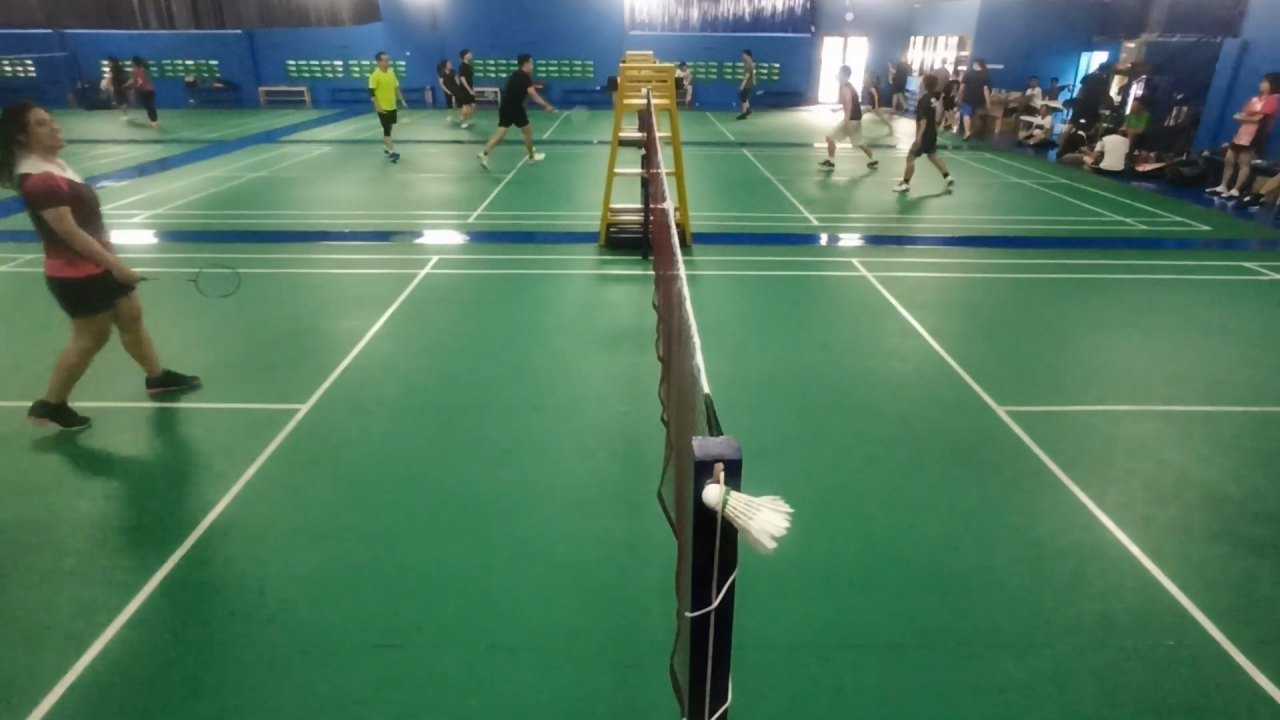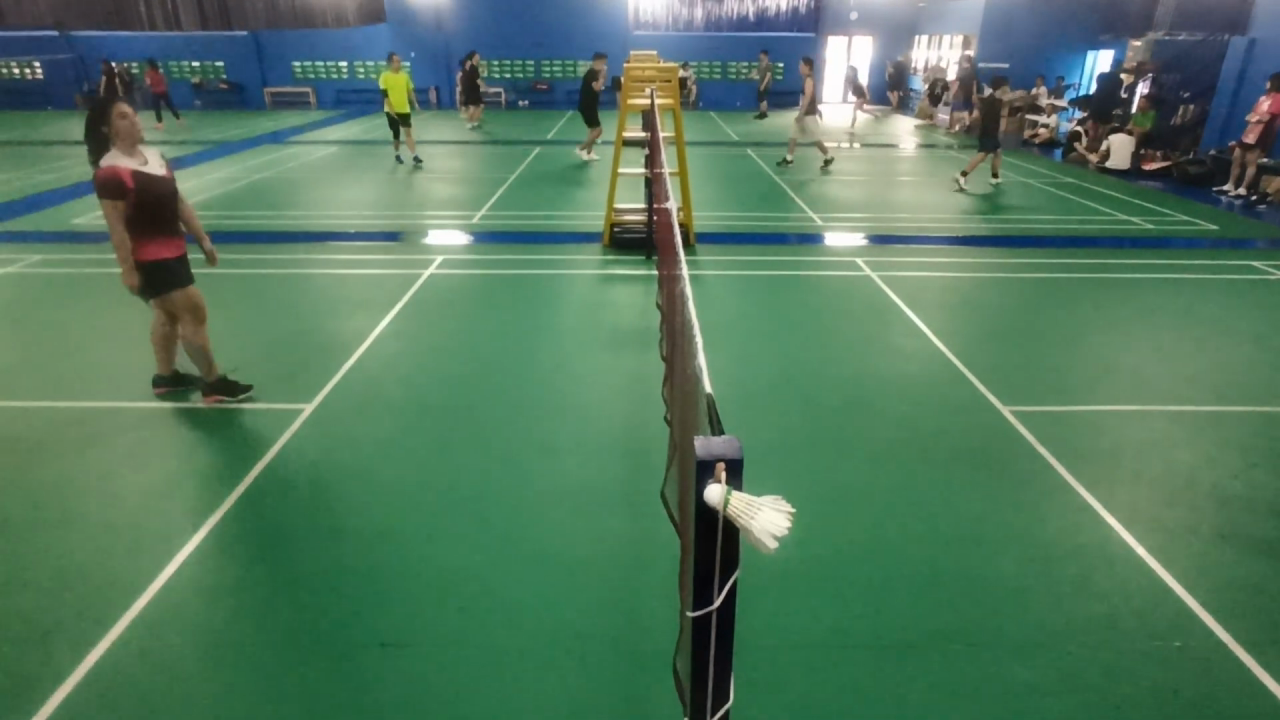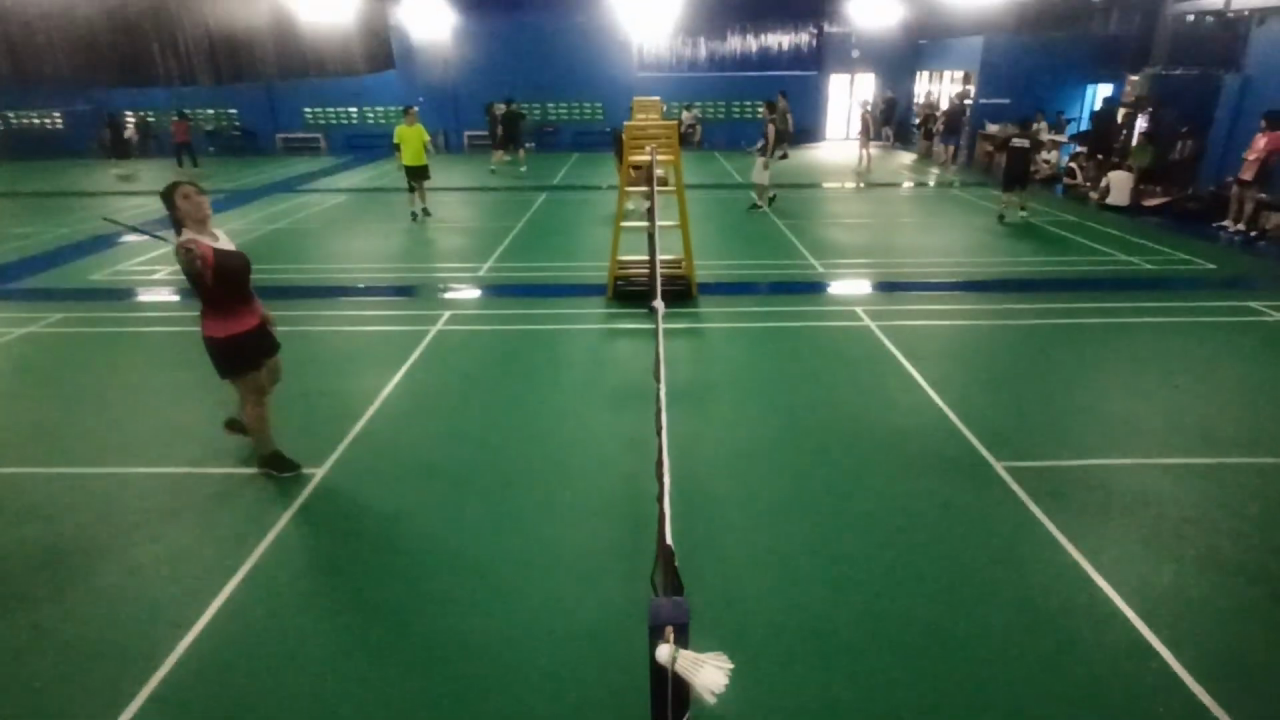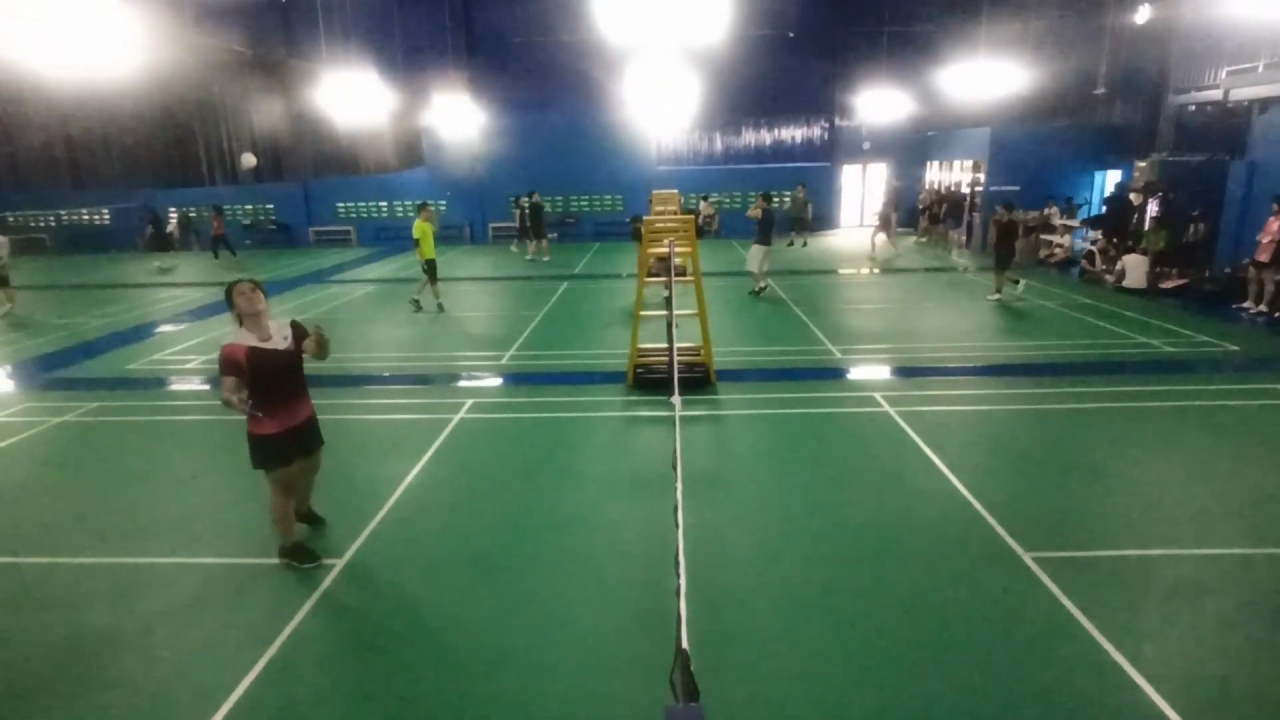
dt=0.7s
person 1, frame 1
left shoulder: (56, 164)
right shoulder: (40, 182)
right elbow: (70, 232)
left wrist: (110, 257)
right wrist: (115, 264)
left hip: (96, 266)
right hip: (76, 275)
left knee: (132, 317)
right knee: (92, 337)
left ankle: (158, 376)
right ankle: (51, 405)
person 1, frame 2
left shoulder: (155, 156)
right shoulder: (110, 173)
left elbow: (180, 203)
right elbow: (116, 227)
left wrist: (203, 239)
right wrist: (128, 270)
left hip: (172, 251)
right hip: (149, 259)
left knee: (168, 313)
right knee: (195, 313)
left ankle: (166, 376)
right ankle: (214, 384)
person 1, frame 3
left shoulder: (221, 236)
right shoulder: (190, 245)
right elbow: (192, 267)
left wrist: (258, 309)
right wrist: (188, 258)
left hip: (250, 324)
right hip: (225, 333)
left knee: (272, 375)
right knee: (255, 391)
left ankle: (243, 420)
right ankle: (267, 456)
person 1, frame 4
left shoulder: (290, 328)
right shoulder: (232, 349)
left elbow: (318, 352)
right elbow: (228, 392)
left wrist: (321, 342)
right wrist: (235, 399)
left hip: (303, 418)
right hip: (268, 430)
left knee: (310, 468)
right knee: (283, 487)
left ankle: (302, 509)
right ankle: (289, 546)
